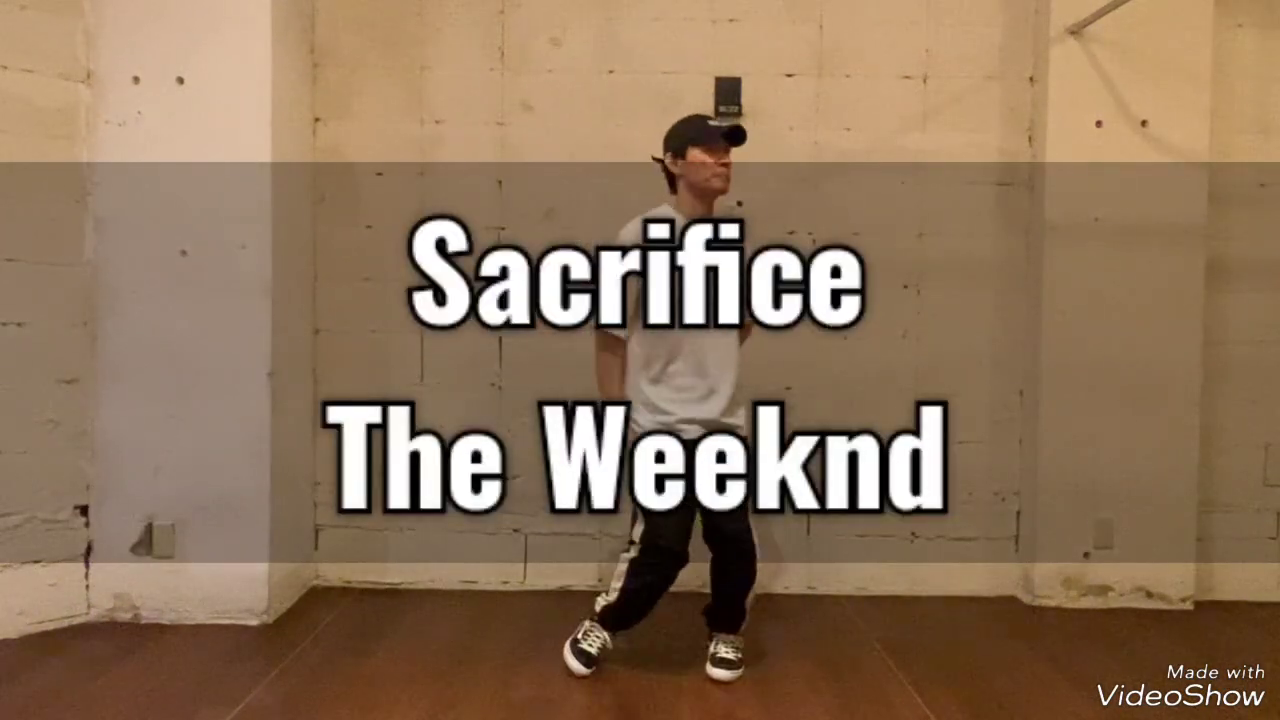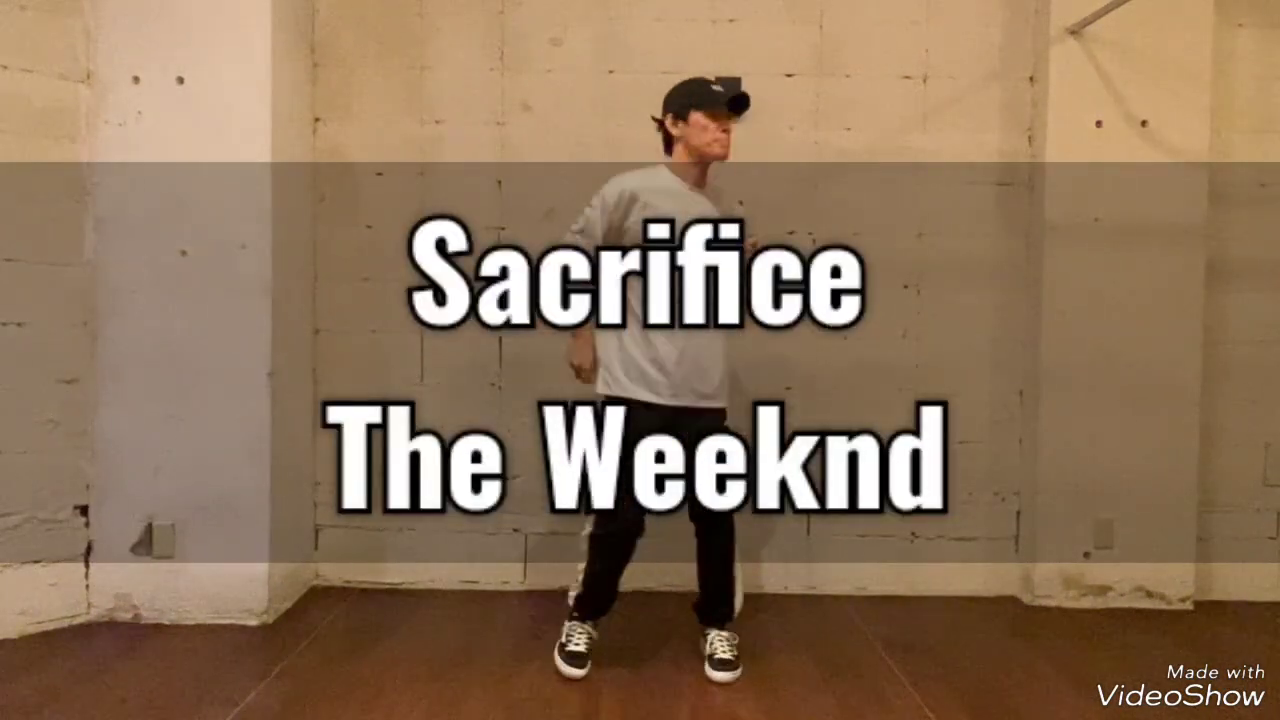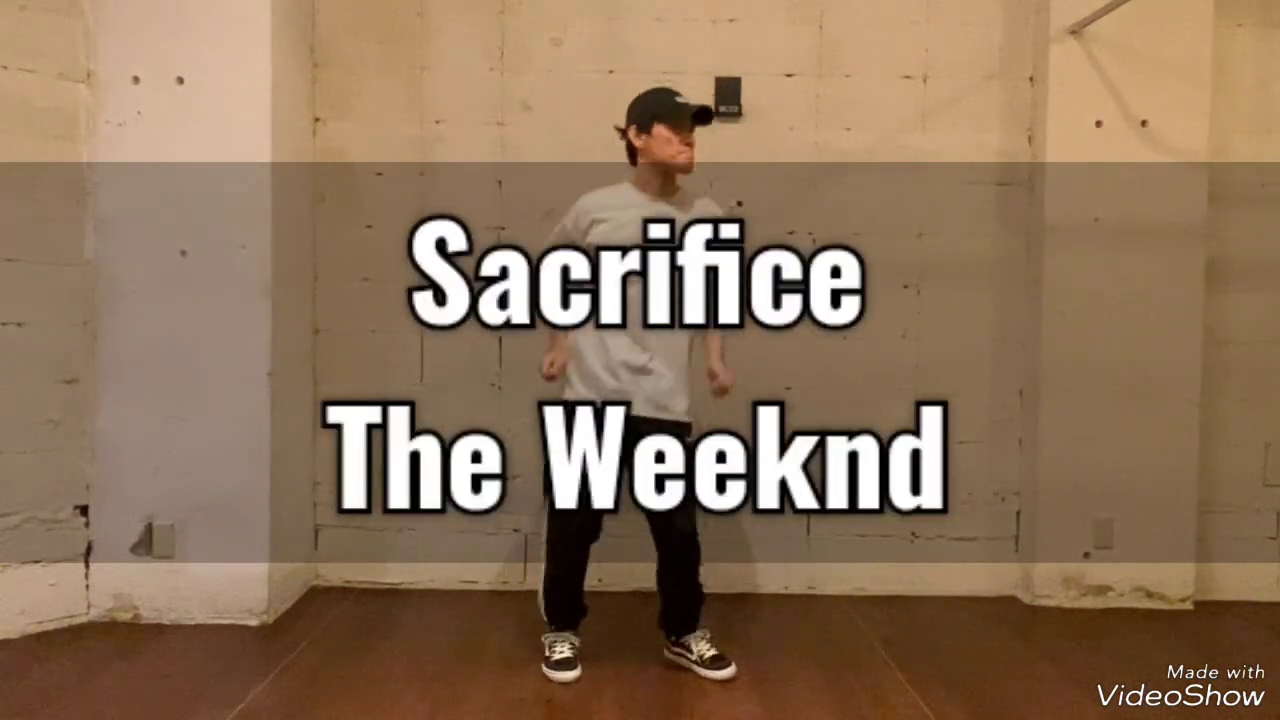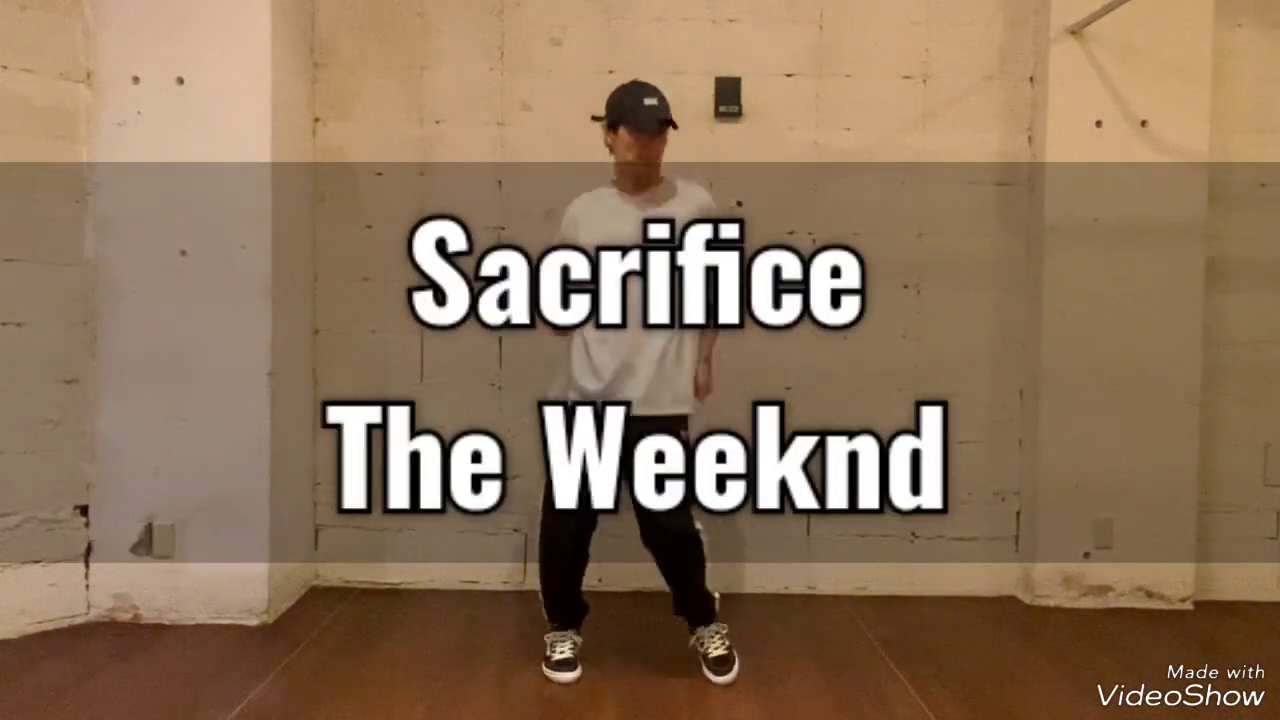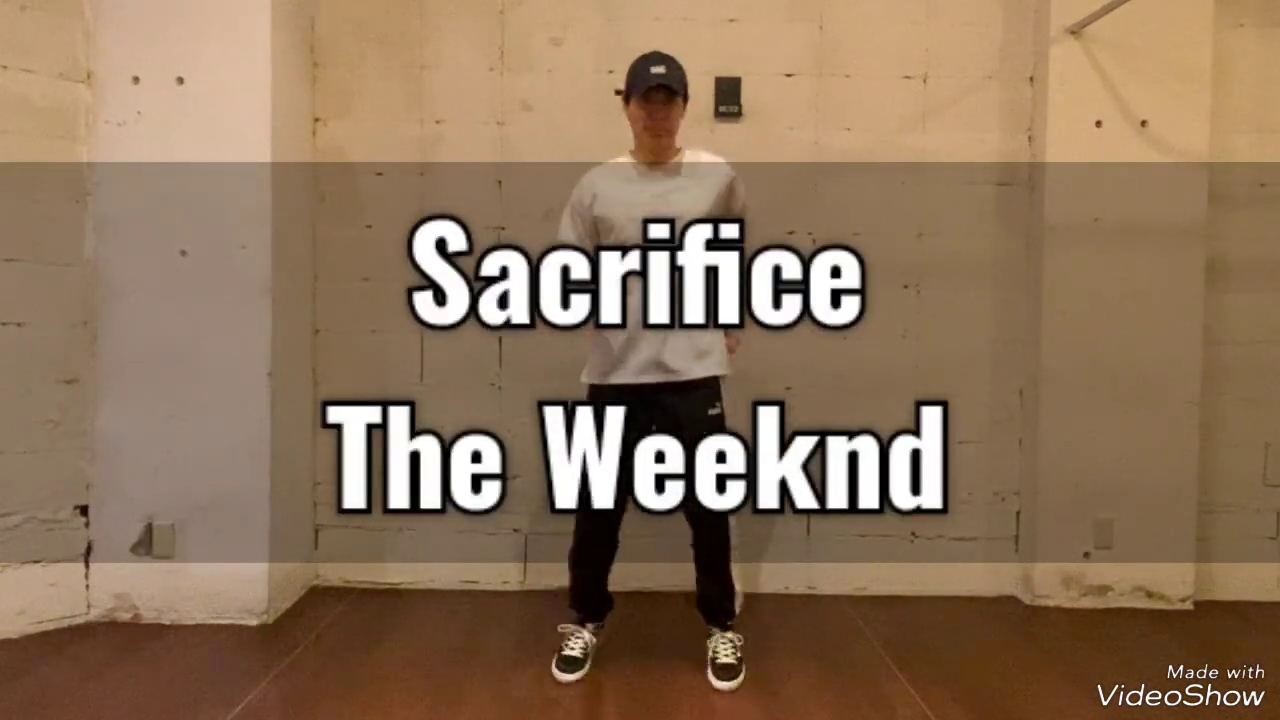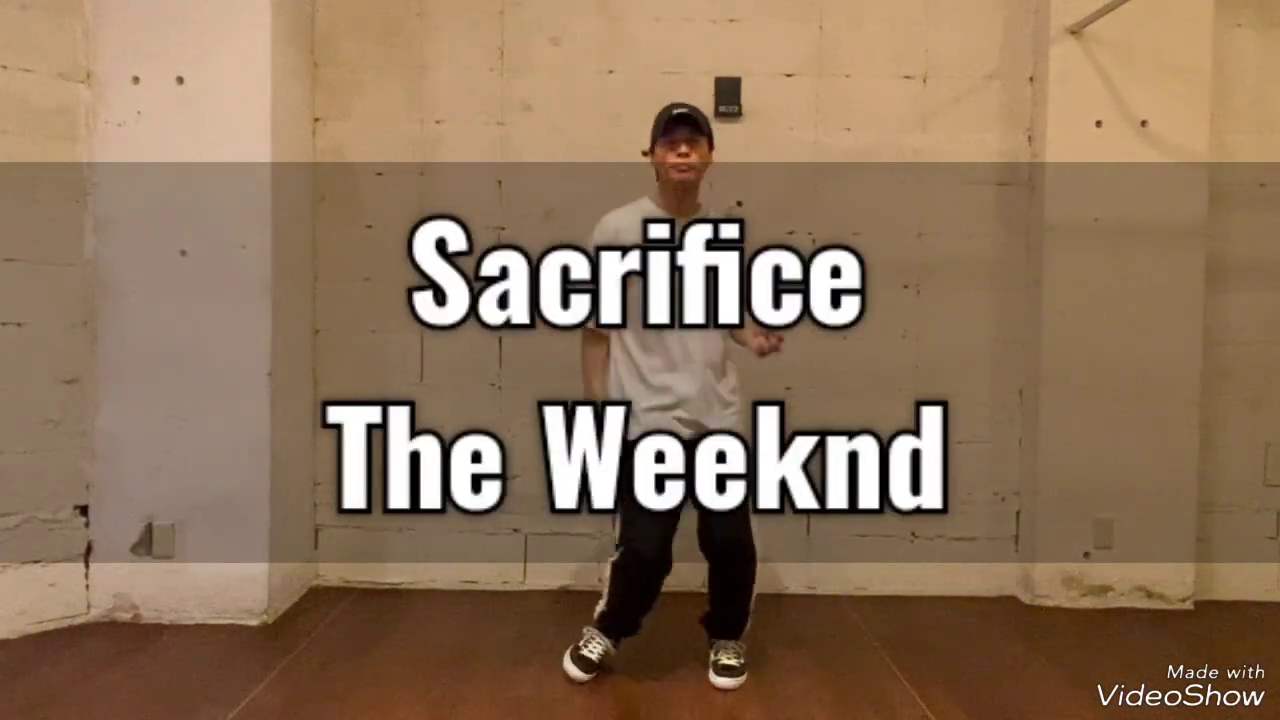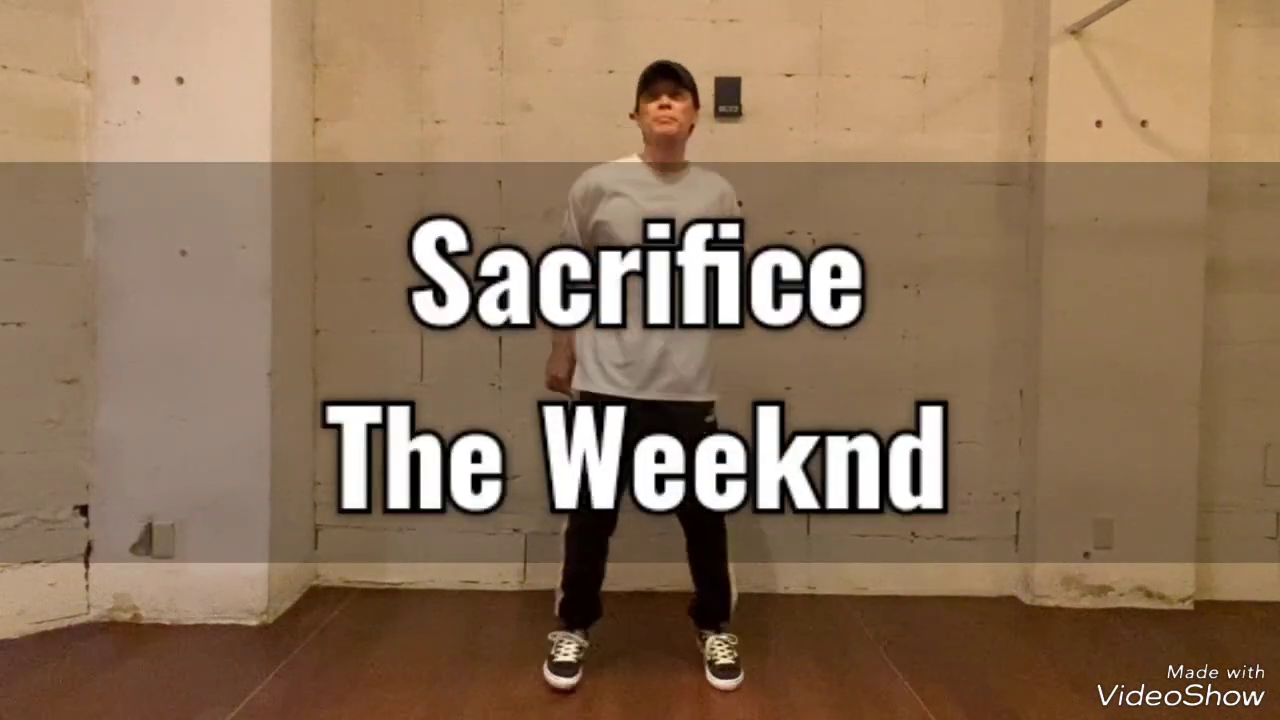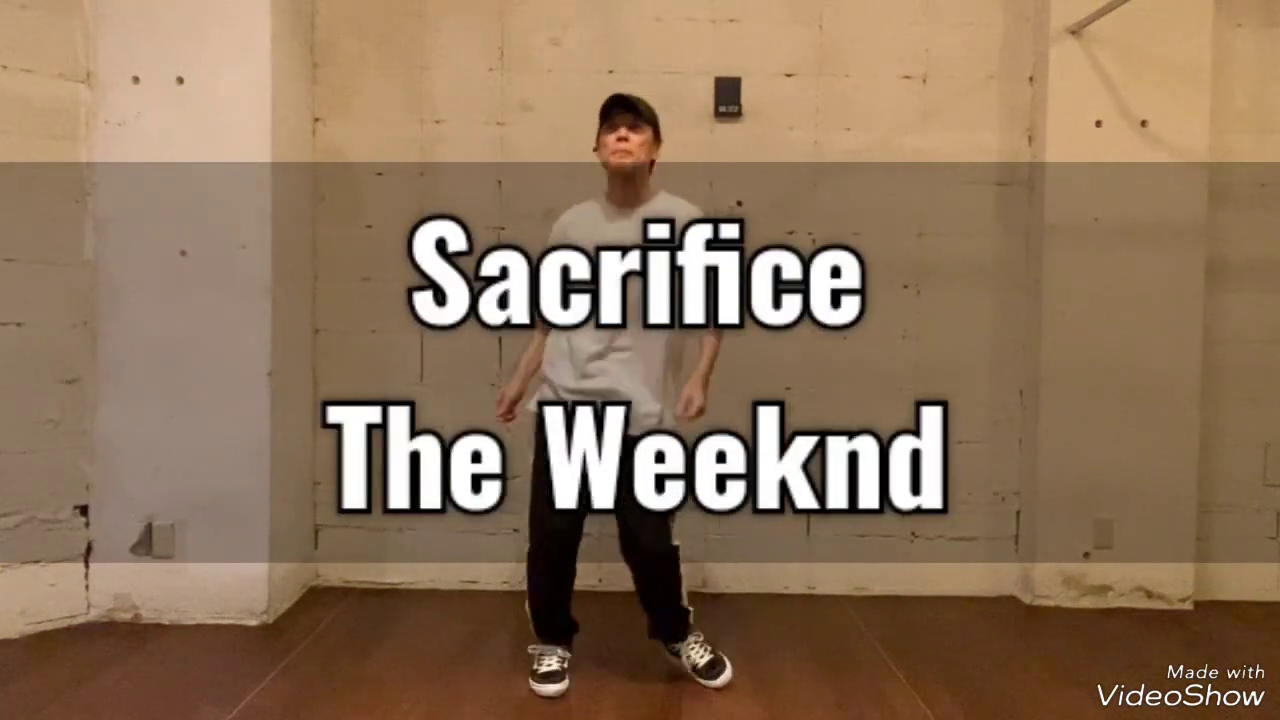
dt=0.2s
person 1, frame 1
right shoulder: (645, 232)
left wrist: (745, 325)
right wrist: (613, 391)
left hip: (724, 423)
right hip: (663, 423)
left knee: (734, 540)
right knee: (662, 547)
left ankle: (725, 633)
right ankle: (600, 625)
person 1, frame 2
left shoulder: (723, 210)
right shoulder: (630, 190)
right wrist: (580, 339)
left hip: (705, 395)
right hip: (633, 391)
left knee: (715, 517)
right knee: (621, 516)
left ankle: (717, 627)
right ankle: (583, 620)
person 1, frame 3
left shoulder: (708, 219)
right shoulder: (592, 210)
left wrist: (716, 362)
right wrist: (559, 348)
left hip: (665, 405)
right hip: (591, 398)
left knee: (676, 527)
right knee: (571, 523)
left ankle: (684, 634)
right ankle: (562, 631)
person 1, frame 4
left shoulder: (695, 204)
right shoulder: (580, 213)
left wrist: (705, 358)
left hip: (661, 401)
right hip: (586, 393)
left knee: (668, 525)
right knee: (565, 522)
left ankle: (705, 625)
right ankle: (564, 630)
person 1, frame 5
left shoulder: (717, 177)
right shoulder: (597, 184)
left wrist: (725, 321)
left hip: (691, 372)
right hip: (617, 374)
left knee: (707, 507)
right knee: (598, 505)
left ankle: (722, 631)
right ankle: (585, 622)
person 1, frame 6
right shoulder: (617, 228)
right elbow: (593, 320)
left wrist: (762, 336)
right wrist: (595, 397)
left hip: (715, 420)
right hip: (641, 421)
left knee: (732, 542)
right knee: (644, 549)
left ankle: (726, 638)
right ankle: (604, 632)
person 1, frame 7
left shoulder: (718, 194)
right shoulder: (597, 185)
right wrist: (560, 352)
left hip: (685, 387)
right hip: (606, 384)
left knee: (703, 515)
right knee: (592, 514)
left ankle: (715, 630)
right ankle: (572, 629)
person 1, frame 8
left shoulder: (686, 219)
right shoulder: (571, 224)
left wrist: (699, 381)
right wrist: (520, 380)
left hip: (641, 412)
right hip: (565, 405)
left knee: (648, 541)
right knee: (551, 534)
left ankle: (681, 636)
right ankle: (552, 643)
